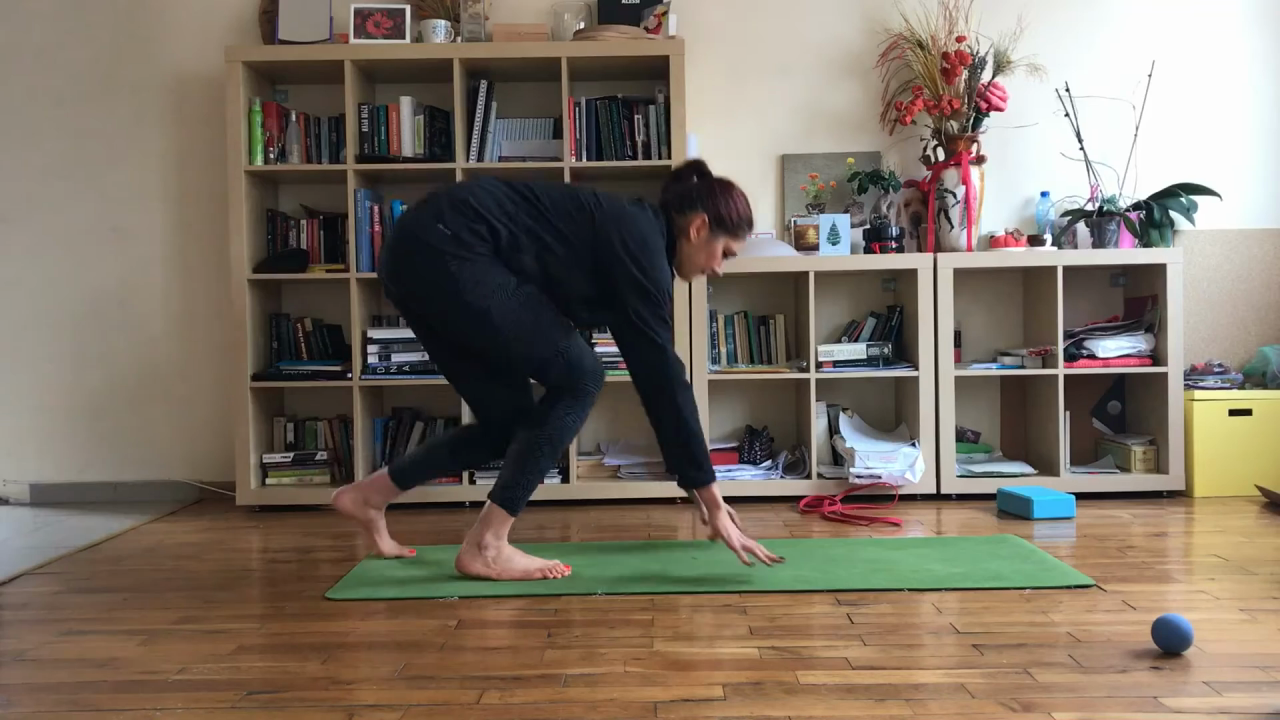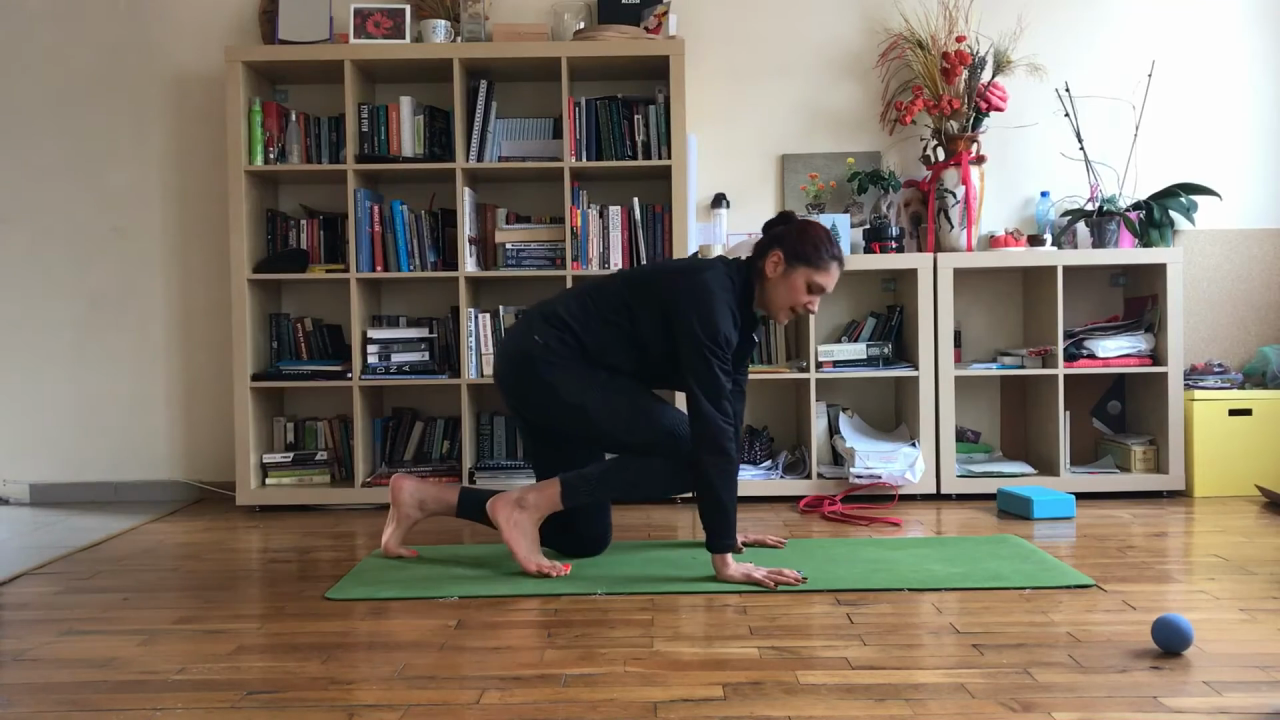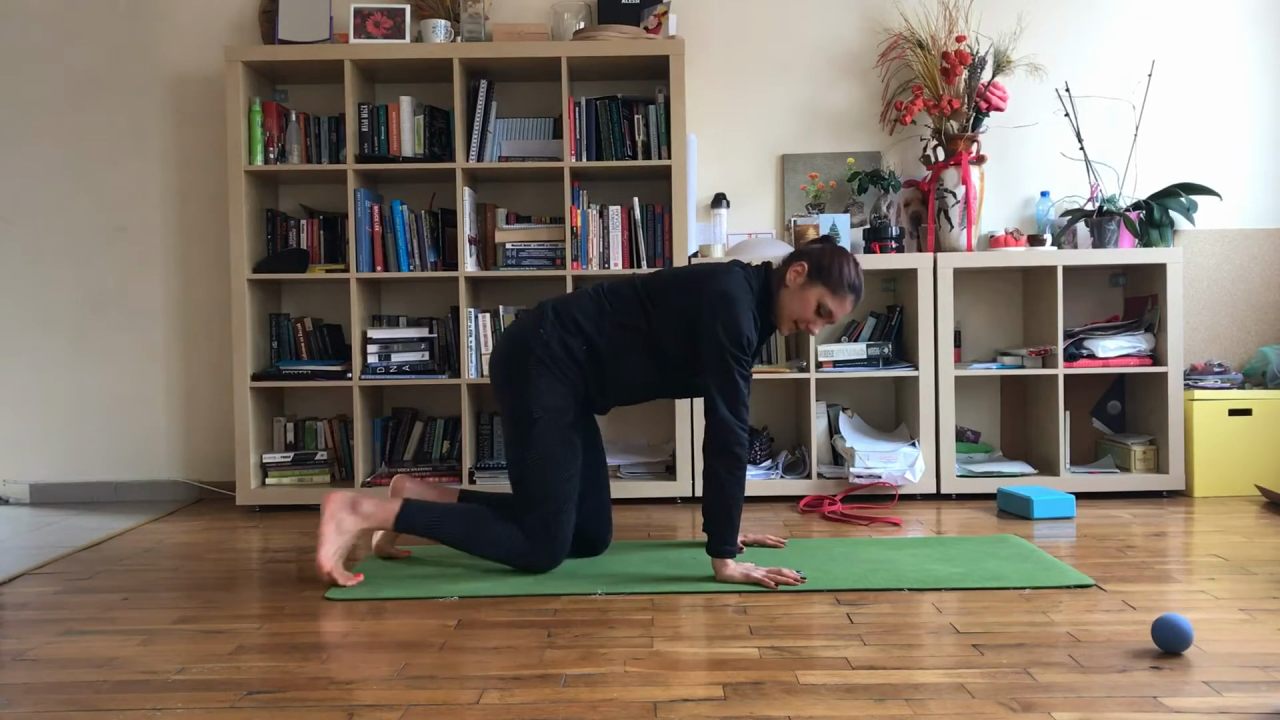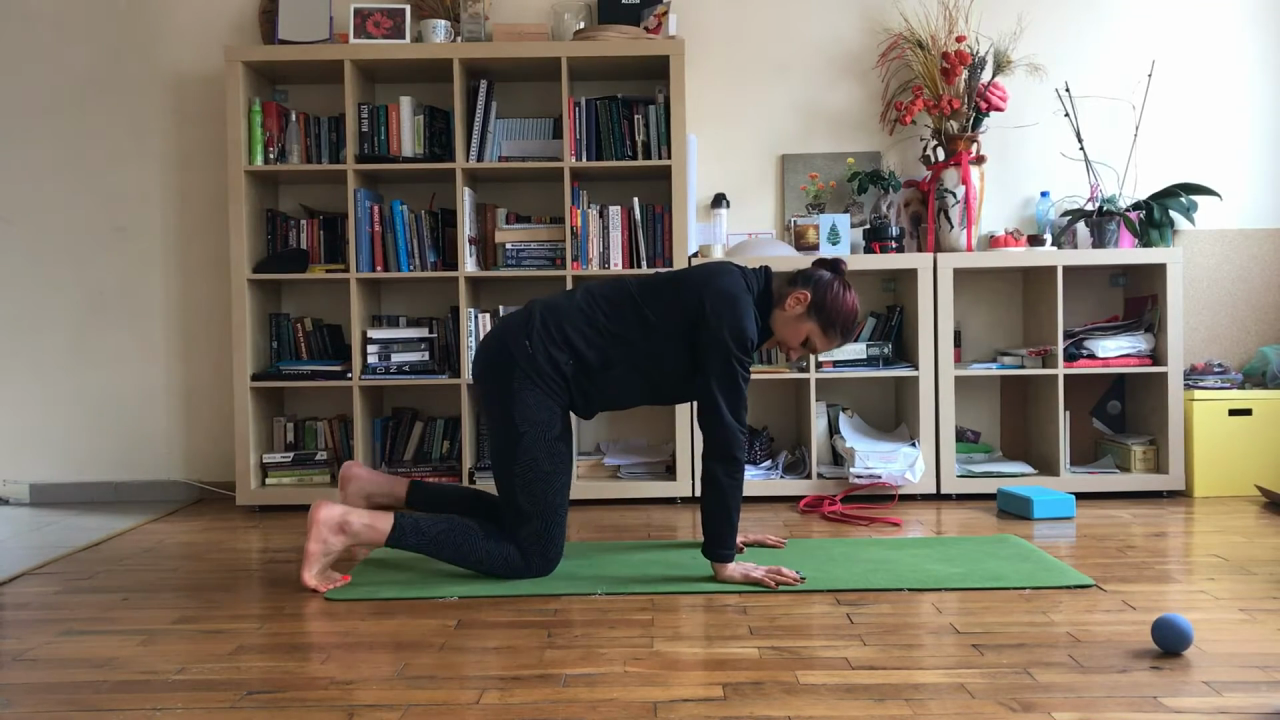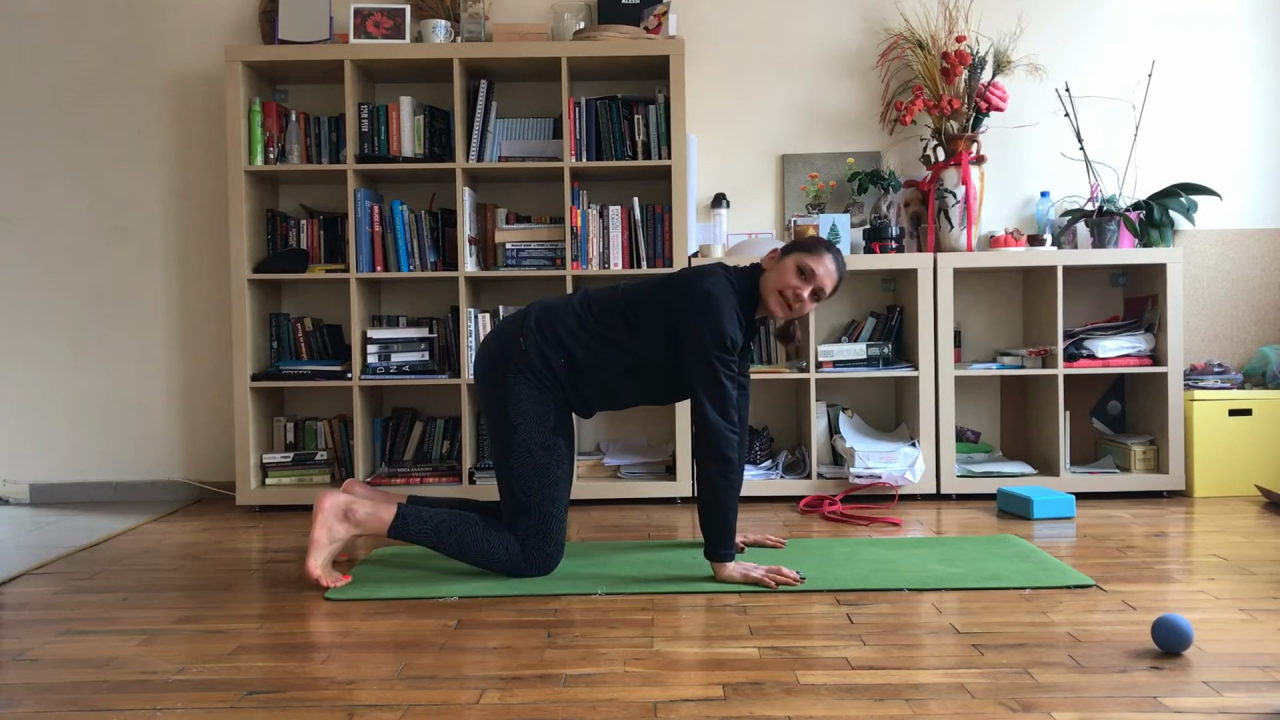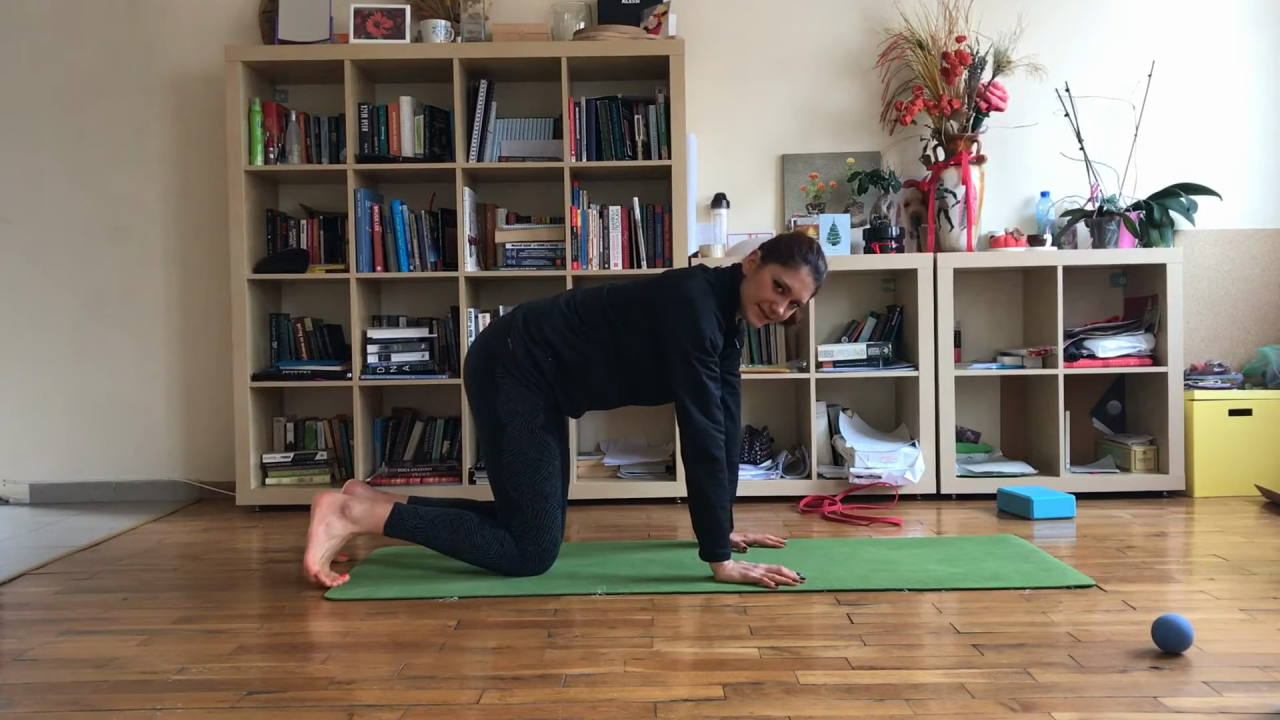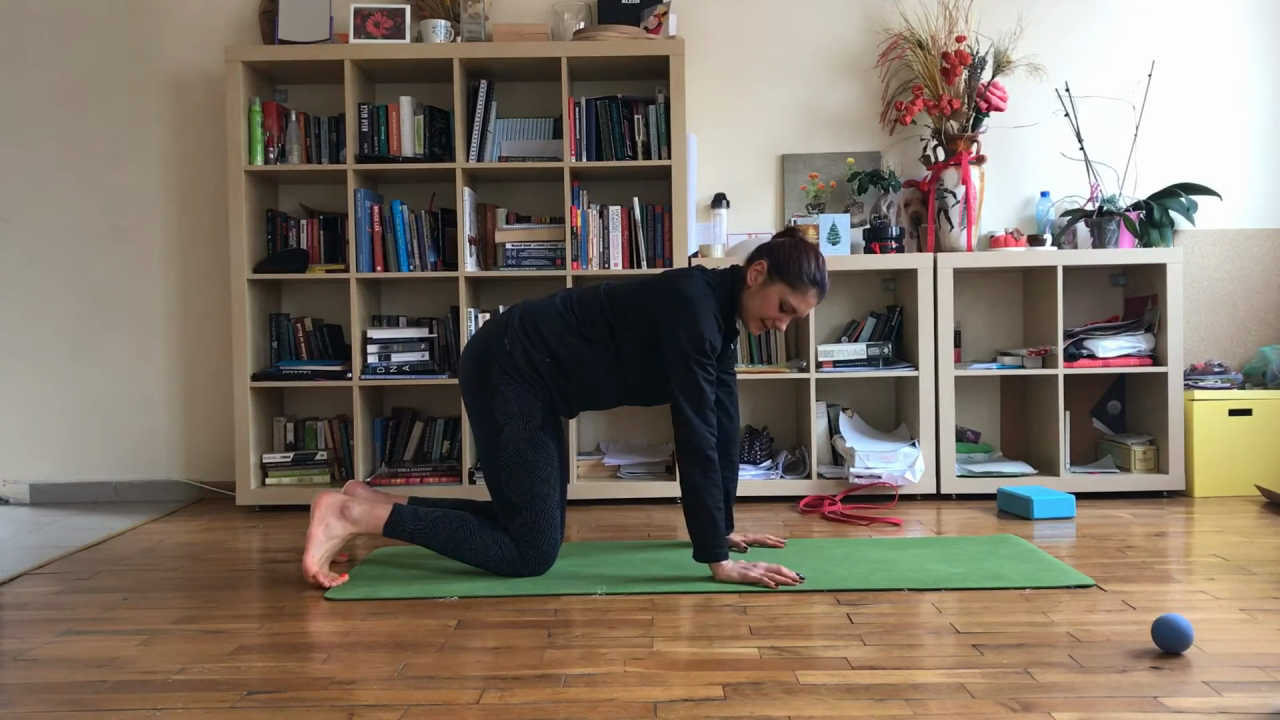
dt=0.7s
person 1, frame 1
left shoulder: (633, 237)
right shoulder: (640, 241)
left elbow: (654, 370)
right elbow: (661, 373)
left wrist: (700, 480)
right wrist: (708, 498)
left hip: (421, 255)
right hip: (445, 251)
left knee: (512, 423)
right knee: (577, 380)
left ankle: (366, 495)
right ankle: (487, 545)
person 1, frame 2
left shoulder: (738, 308)
right shoulder: (711, 296)
left elbow: (727, 418)
right elbow: (712, 428)
left wrist: (725, 528)
right wrist: (724, 557)
left hip: (544, 365)
right hip: (541, 360)
left knee: (585, 537)
right knee: (687, 448)
left ankle: (422, 496)
right ankle: (525, 504)
person 1, frame 3
left shoulder: (748, 307)
right shoulder: (731, 299)
left elbow: (728, 423)
right elbow: (726, 430)
left wrist: (725, 526)
right wrist: (724, 558)
left hip: (556, 369)
right hip: (541, 361)
left knee: (591, 536)
right knee: (540, 546)
left ankle: (422, 495)
right ankle: (359, 510)
person 1, frame 4
left shoulder: (736, 301)
right shoulder: (733, 305)
left elbow: (719, 426)
right elbow: (724, 435)
left wrist: (724, 528)
right wrist: (723, 559)
left hip: (532, 364)
right hip: (527, 366)
left knee: (533, 522)
right knee: (533, 553)
left ankle: (375, 486)
right ankle: (346, 524)
person 1, frame 5
left shoulder: (738, 315)
right shoulder: (715, 300)
left elbow: (733, 425)
right elbow: (714, 432)
left wrist: (724, 527)
right wrist: (722, 558)
left hip: (536, 371)
right hip: (522, 366)
left knee: (532, 522)
right knee: (535, 551)
left ankle: (371, 500)
right ankle: (353, 515)
person 1, frame 6
left shoulder: (725, 316)
right shoulder: (695, 303)
left elbow: (724, 425)
right elbow: (700, 432)
left wrist: (722, 527)
right wrist: (720, 558)
left hip: (533, 376)
right hip: (512, 367)
left knee: (534, 525)
right knee: (532, 550)
left ankle: (374, 500)
right ankle: (352, 514)
person 1, frame 7
left shoulder: (718, 315)
right shoulder: (694, 306)
left elbow: (721, 426)
right elbow: (694, 437)
left wrist: (723, 527)
right wrist: (718, 559)
left hip: (523, 373)
right hip: (507, 368)
left knee: (534, 525)
right knee: (532, 550)
left ankle: (372, 501)
right ankle: (352, 514)
